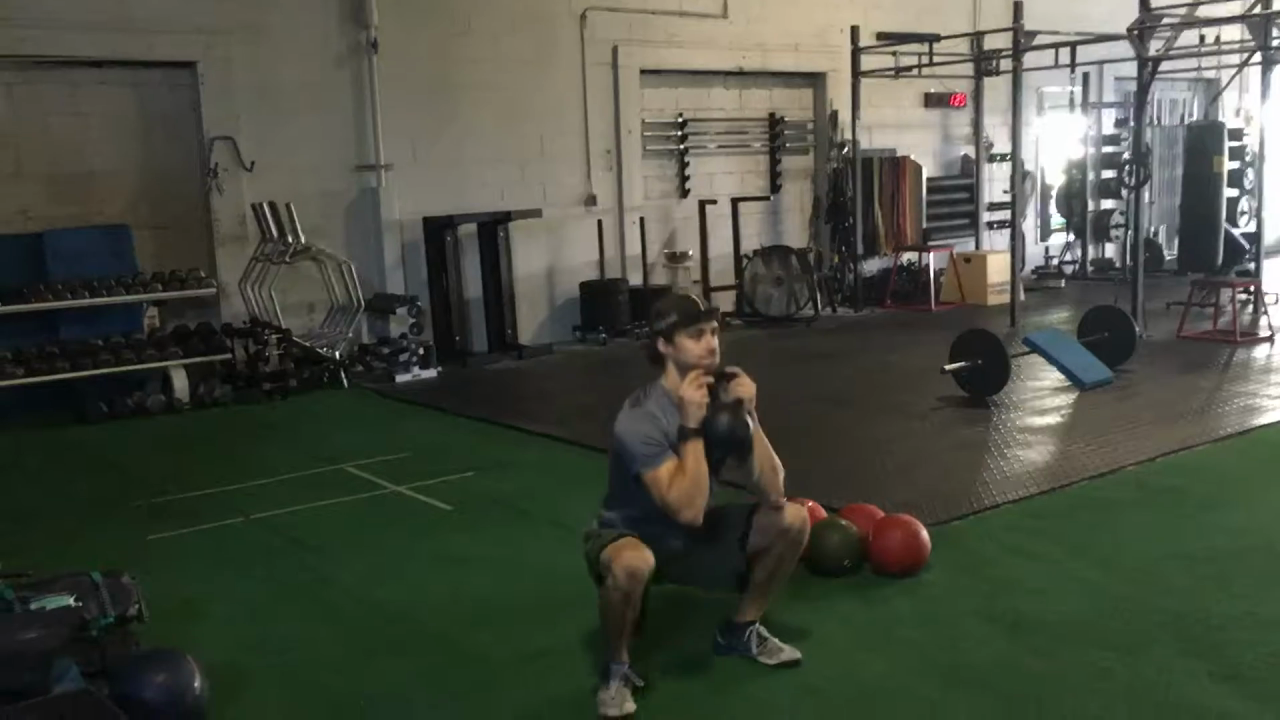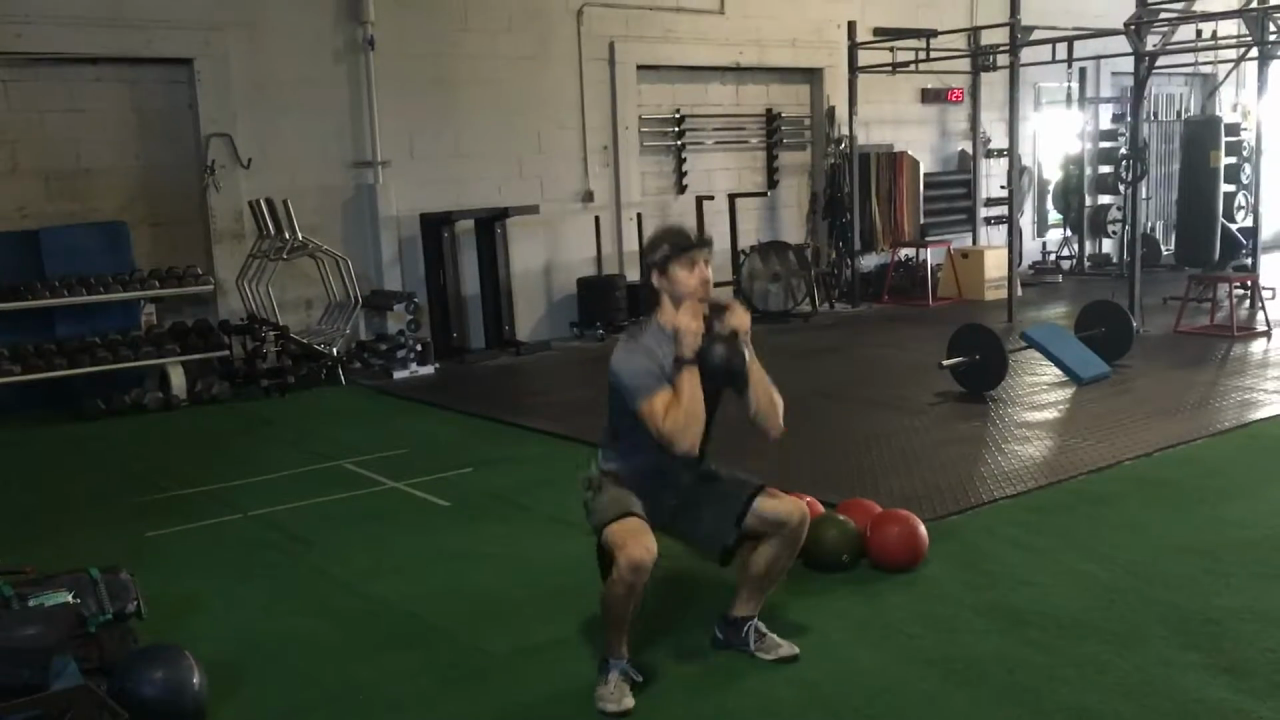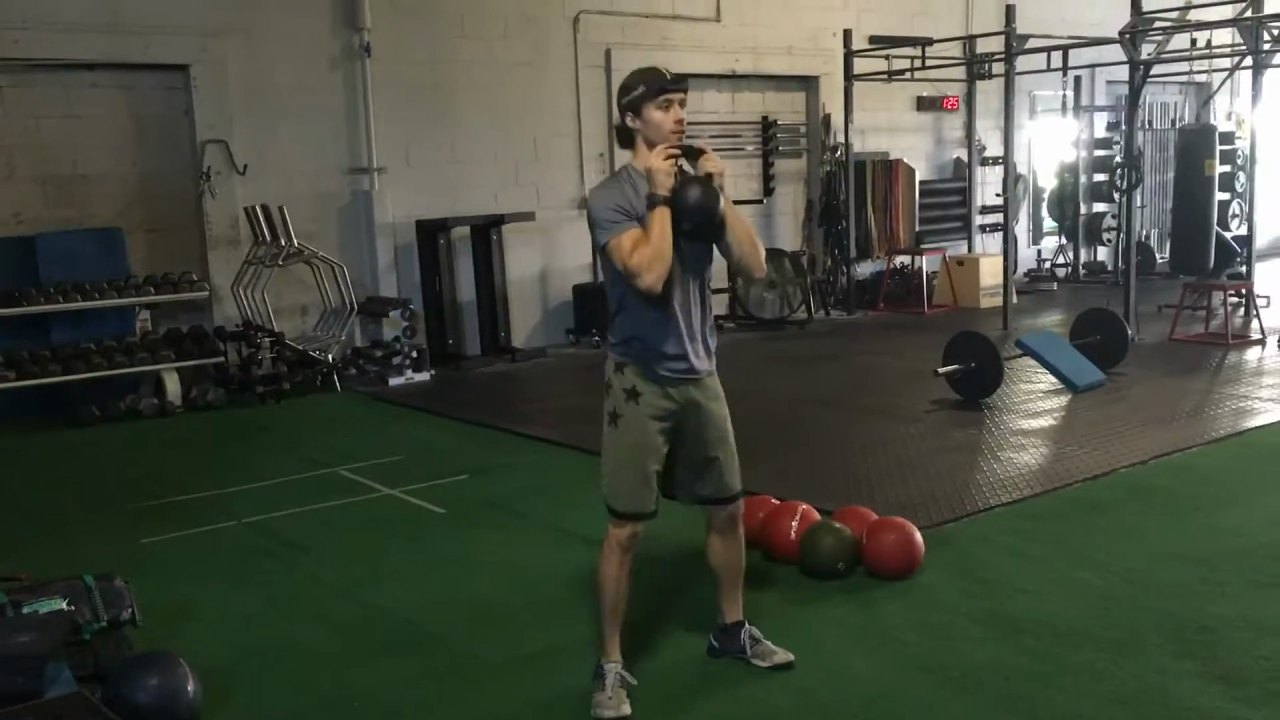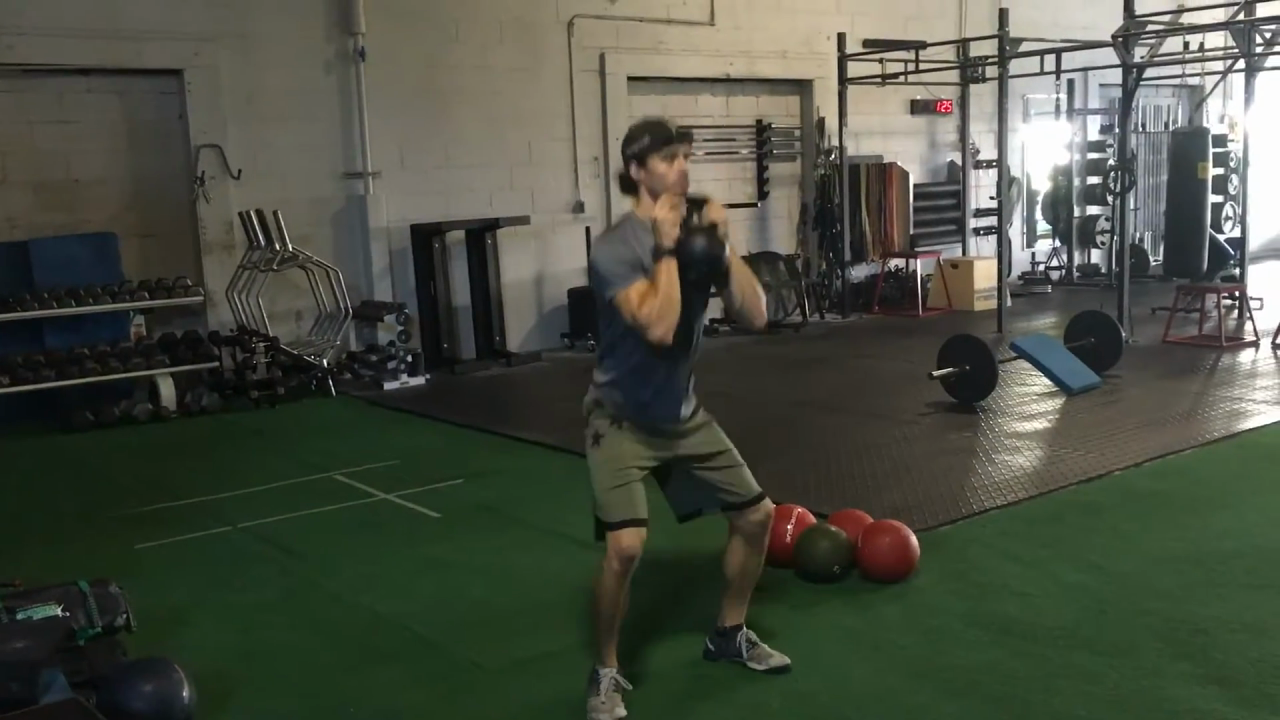
dt=0.4s
person 1, frame 1
left shoulder: (726, 398)
right shoulder: (640, 420)
left elbow: (772, 490)
right elbow: (688, 510)
left wrist: (748, 416)
right wrist: (691, 425)
left hip: (688, 535)
right hip: (625, 534)
left knee: (792, 523)
right knee: (632, 566)
left ankle: (740, 630)
right ankle: (617, 668)
person 1, frame 2
right shoulder: (636, 355)
left elbow: (773, 425)
right elbow: (684, 440)
left wrist: (745, 350)
right wrist: (687, 356)
left hip: (688, 485)
right hip: (623, 487)
left knee: (791, 518)
right knee: (637, 555)
left ankle: (737, 623)
right ankle: (615, 662)
person 1, frame 3
left shoulder: (696, 184)
right shoulder: (611, 196)
left elbow: (755, 266)
right elbow: (650, 275)
left wrist: (719, 195)
right wrist: (659, 196)
left hip: (699, 378)
right hip: (639, 383)
left knee: (726, 515)
right knee: (626, 530)
left ankle: (731, 631)
right ankle: (610, 666)
person 1, frame 4
right shoulder: (615, 246)
left elbow: (755, 315)
right elbow: (659, 326)
left wrist: (723, 242)
right wrist: (665, 247)
left hip: (684, 415)
right hip: (622, 418)
left knee: (756, 516)
right knee: (626, 546)
left ankle: (729, 635)
